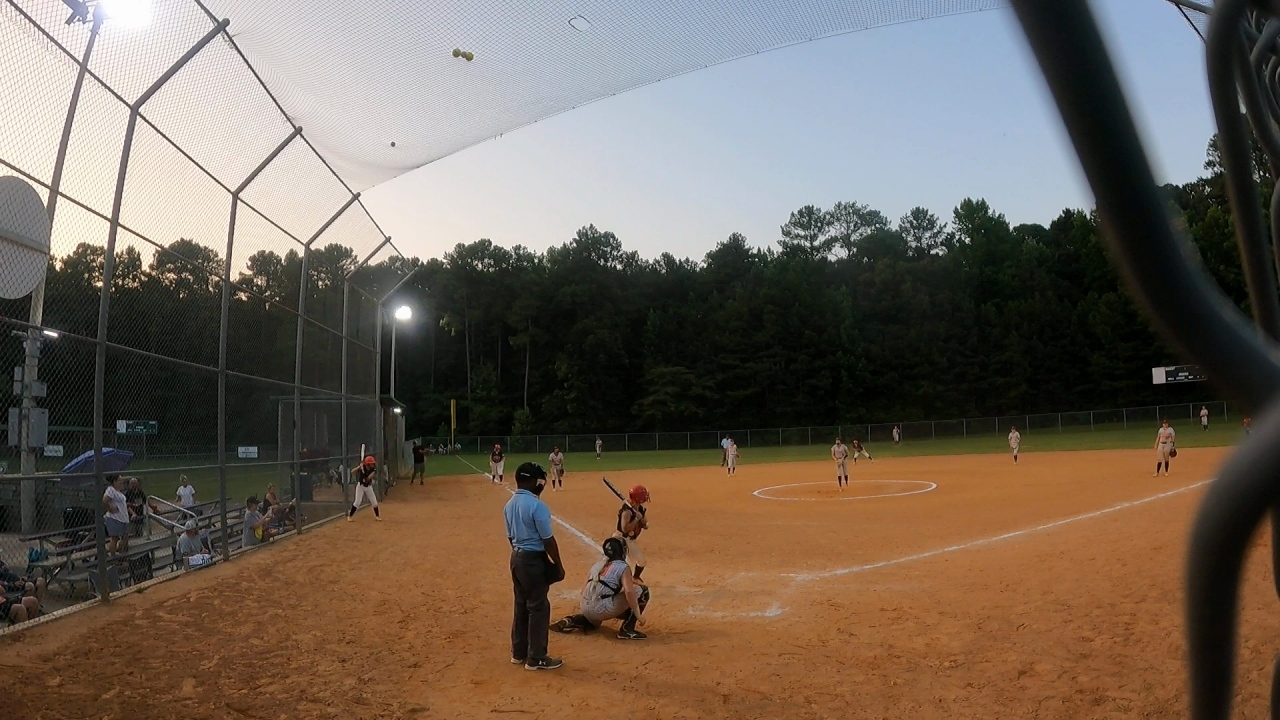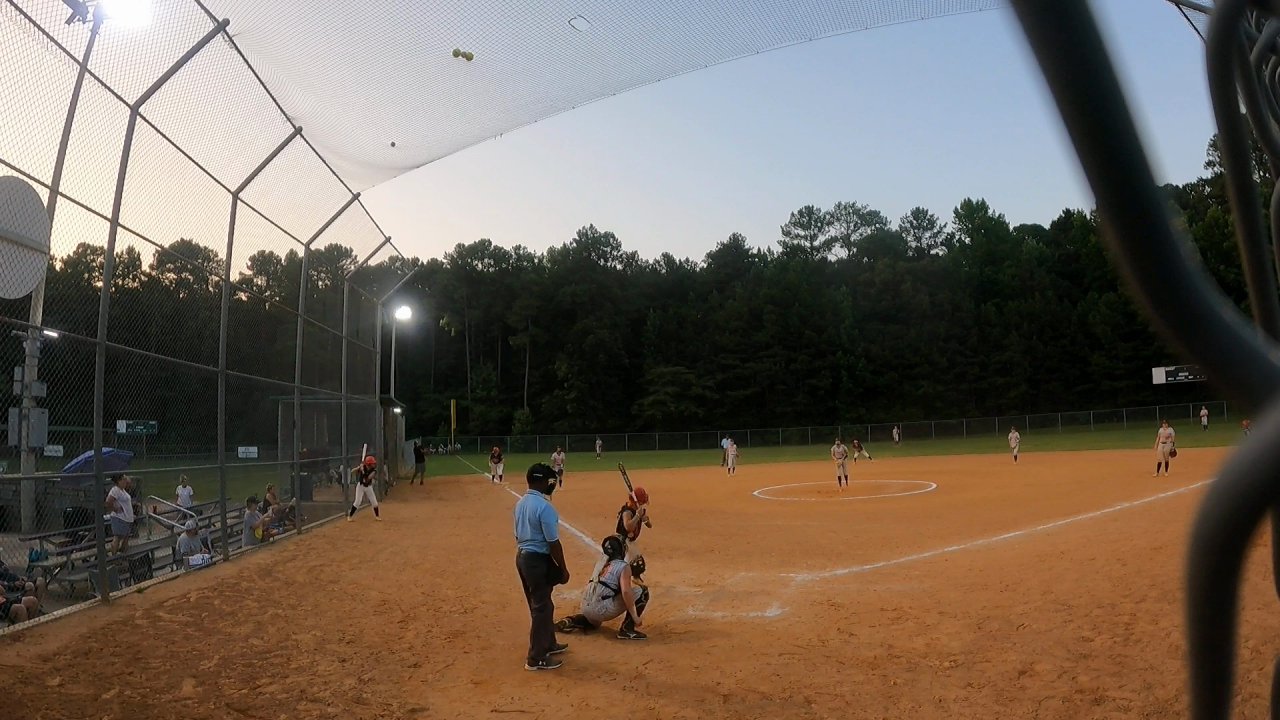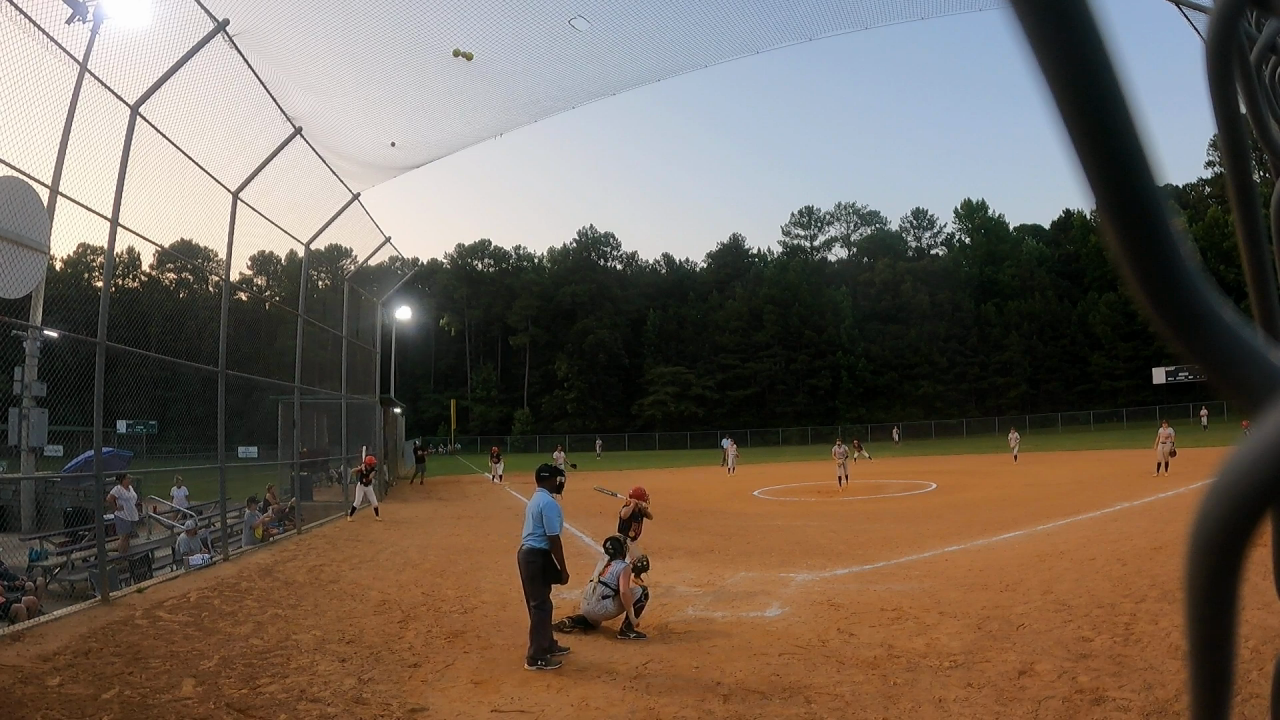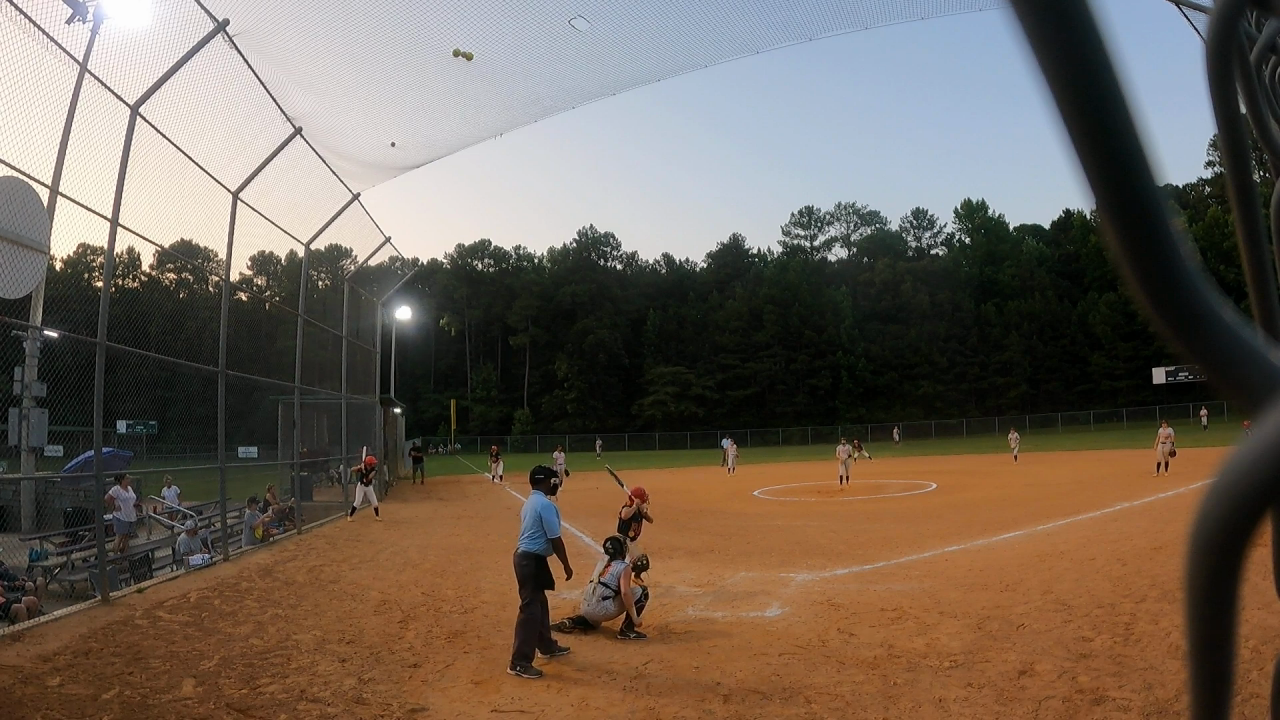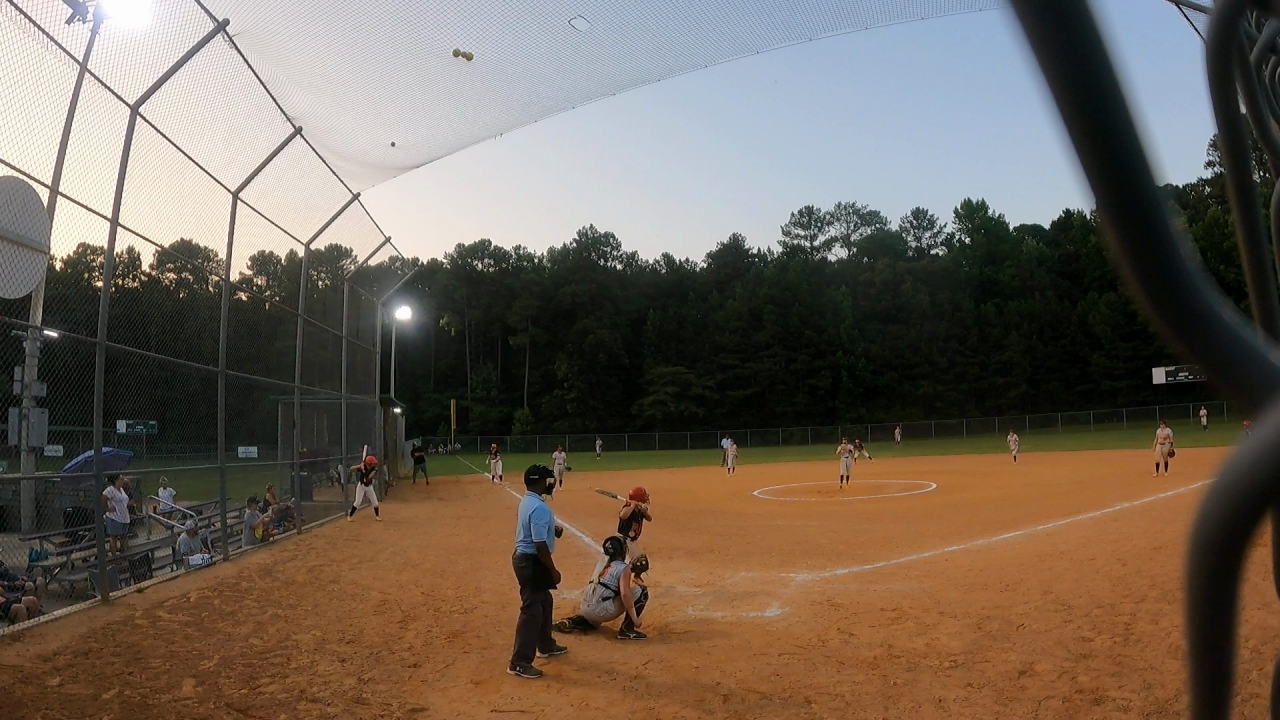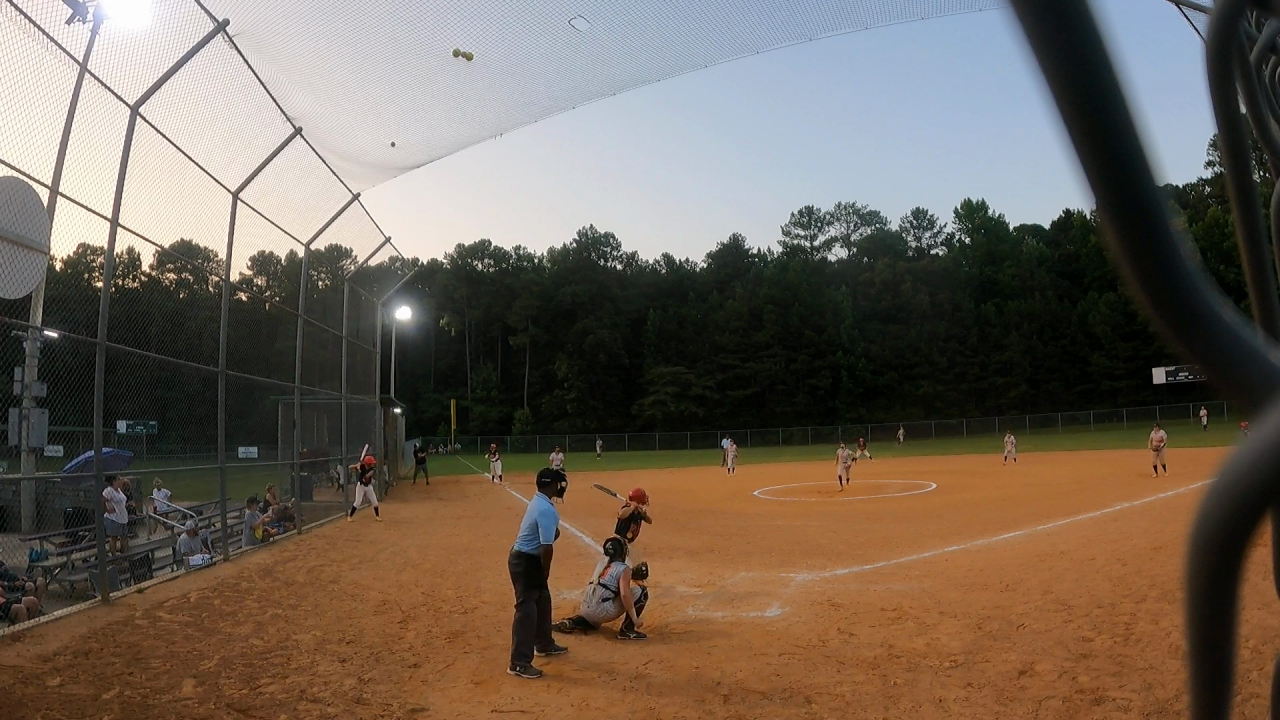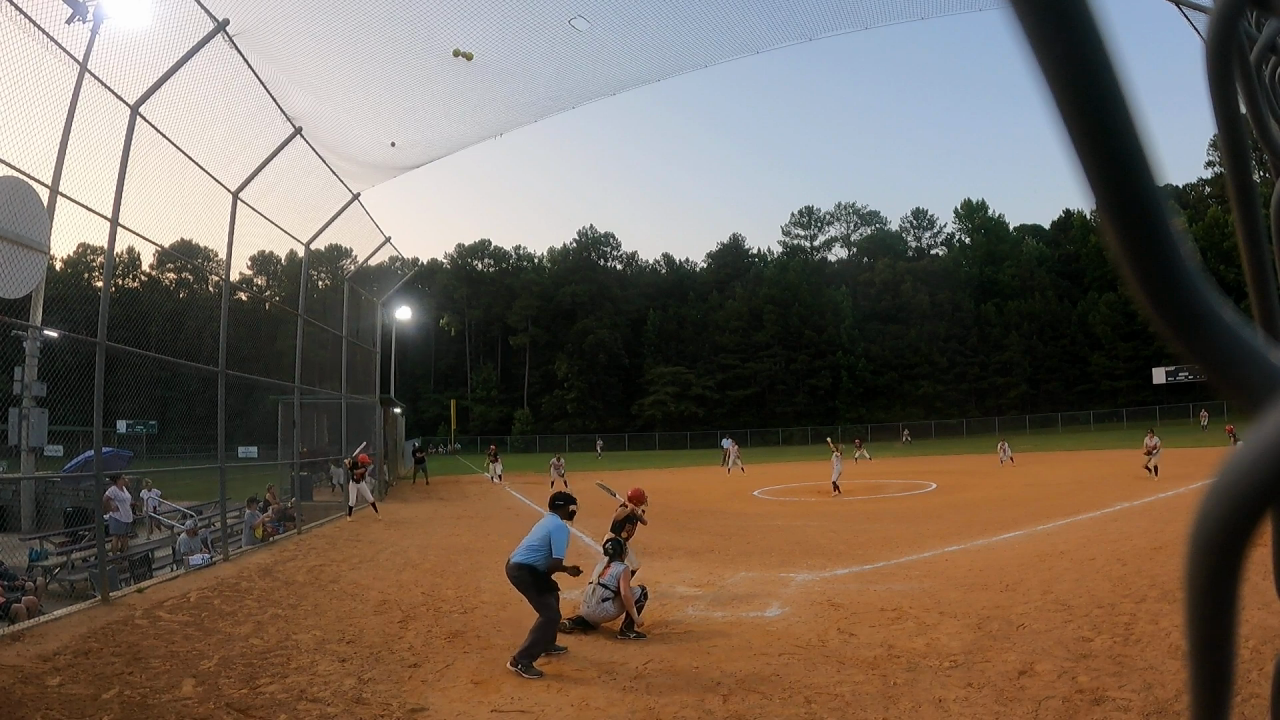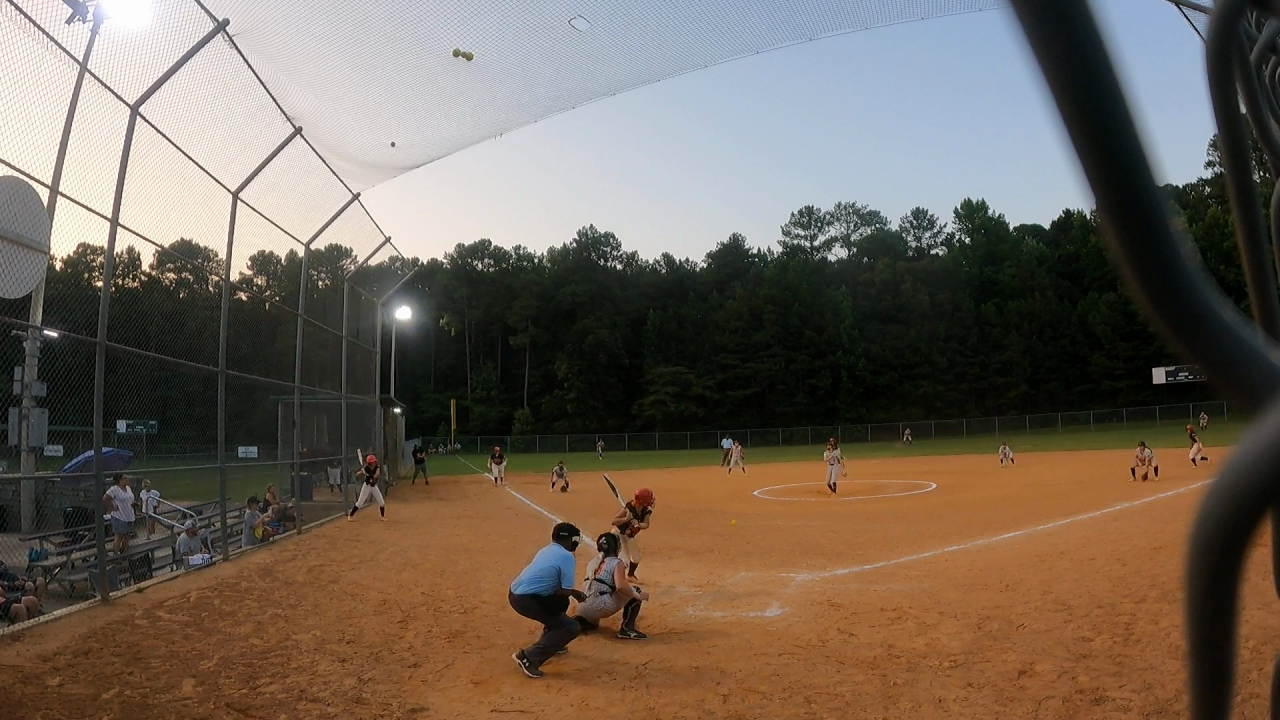
dt=0.5s
person 1, frame 1
left shoulder: (509, 505)
right shoulder: (536, 505)
right elbow: (548, 540)
right wrist: (558, 565)
left hip: (516, 557)
right hip: (534, 560)
left knee: (521, 607)
right knee: (538, 608)
left ankle: (519, 652)
right ankle: (536, 658)
person 1, frame 2
left shoulder: (520, 504)
right shoulder: (544, 507)
right elbow: (553, 542)
right wrist: (563, 569)
left hip: (522, 557)
right hip: (538, 560)
left knee: (539, 605)
right knee: (542, 608)
left ankle: (547, 644)
right ankle: (536, 658)
person 1, frame 3
left shoulder: (535, 500)
right shoulder: (549, 503)
right elbow: (553, 538)
left wrist: (556, 566)
right wrist: (563, 568)
left hip: (527, 554)
right hip: (537, 557)
left knee: (539, 604)
right knee: (541, 606)
left ankle: (548, 645)
right ankle: (537, 657)
person 1, frame 4
left shoulder: (530, 502)
right shoulder: (546, 505)
right elbow: (555, 540)
right wrist: (566, 565)
left hip: (524, 556)
right hip: (532, 561)
left knee: (539, 604)
right knee: (530, 609)
left ankle: (547, 646)
right ankle: (519, 662)
person 1, frame 5
left shoulder: (528, 501)
right shoulder: (539, 507)
right elbow: (540, 544)
left wrist: (552, 530)
right wrist: (553, 570)
left hip: (526, 558)
right hip: (531, 562)
left knee: (544, 601)
right knee: (532, 609)
left ankle: (545, 645)
right ankle: (519, 662)
person 1, frame 6
left shoulder: (538, 502)
right shoulder: (547, 509)
right elbow: (546, 546)
left wrist: (552, 538)
right wrist: (546, 570)
left hip: (526, 557)
right hip: (525, 561)
left knee: (543, 601)
right knee: (526, 609)
left ankle: (544, 645)
right ankle: (518, 663)
person 1, frame 7
left shoulder: (546, 521)
right shoulder: (560, 526)
right elbow: (556, 563)
left wrist: (567, 569)
right wrist: (549, 575)
left hip: (516, 566)
right hip: (523, 571)
left knee: (551, 595)
right knee: (550, 614)
left ankle: (547, 644)
right ankle: (521, 661)
person 1, frame 8
left shoulder: (545, 551)
right shoulder: (566, 557)
right elbow: (565, 591)
left wrist: (572, 593)
left hip: (517, 594)
right hip: (527, 600)
left knee: (561, 602)
right knee: (571, 628)
left ankle: (550, 643)
right ankle: (528, 657)
